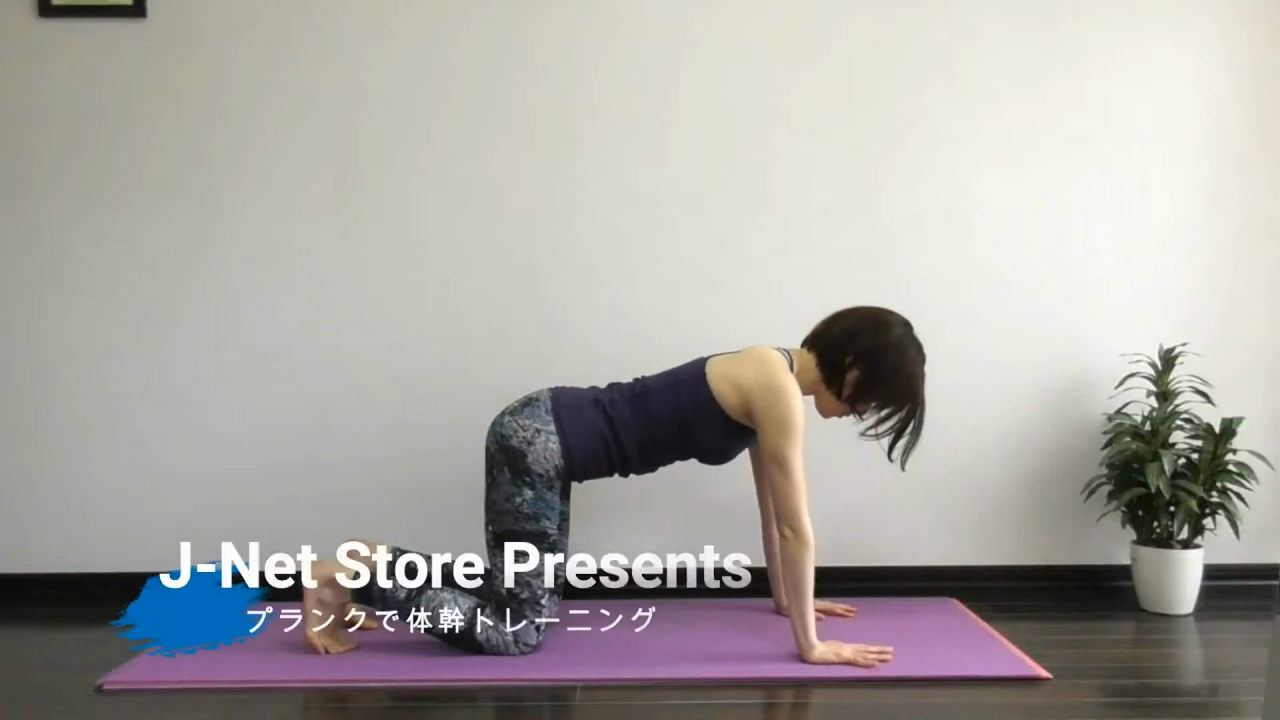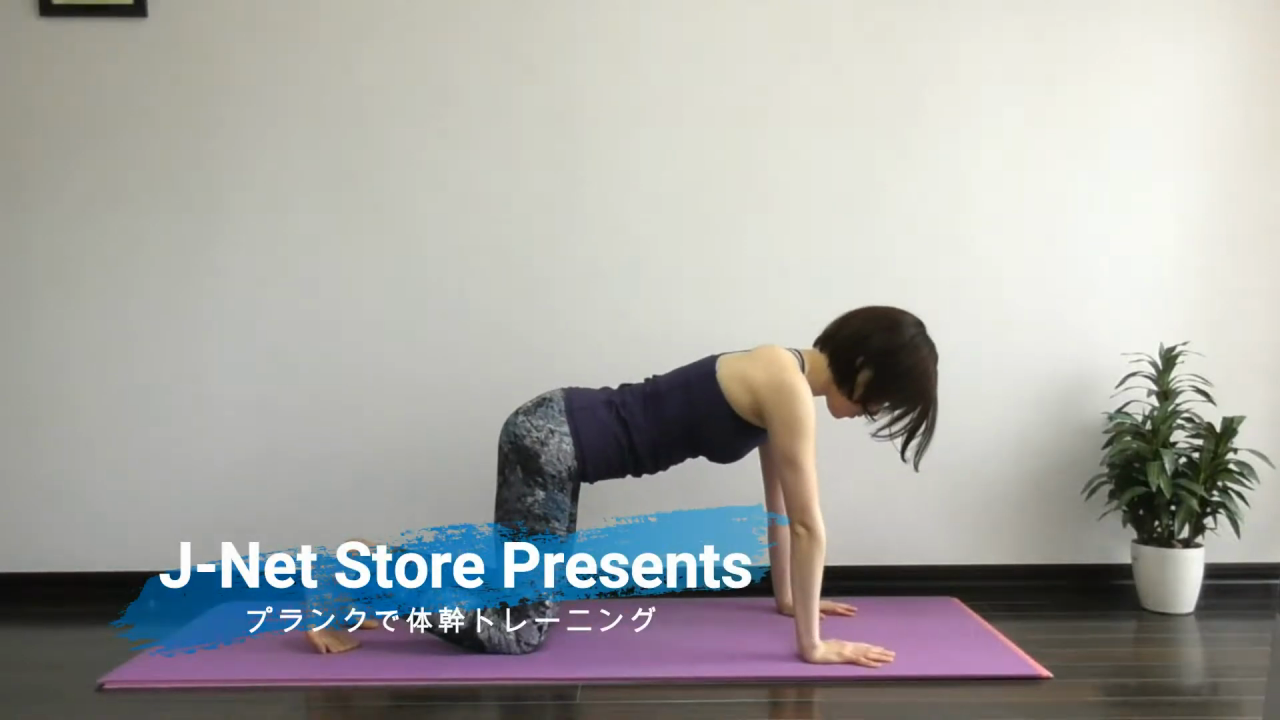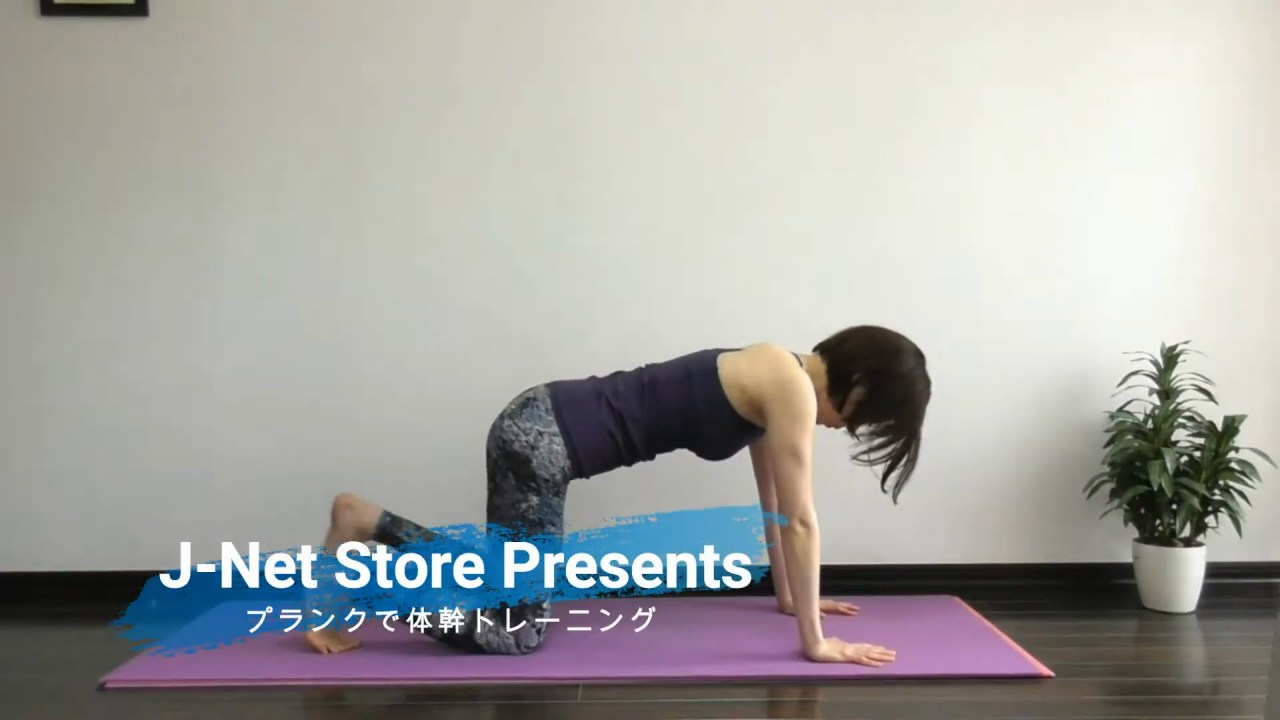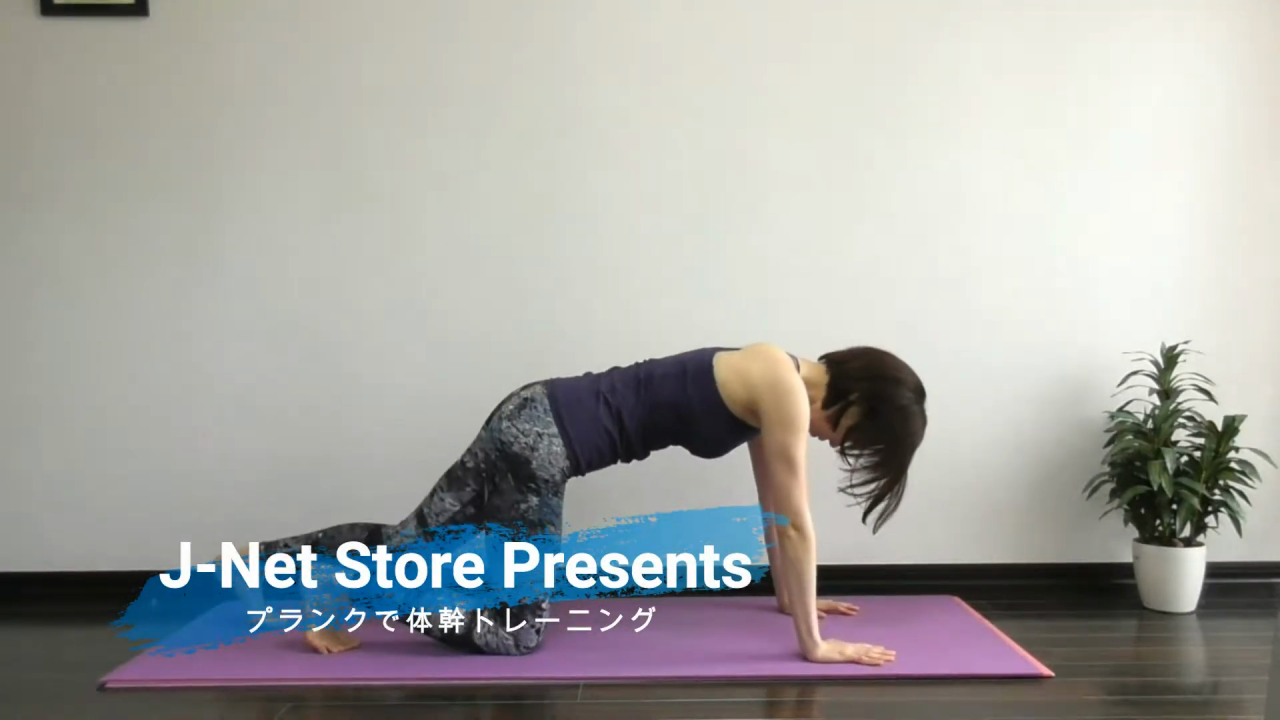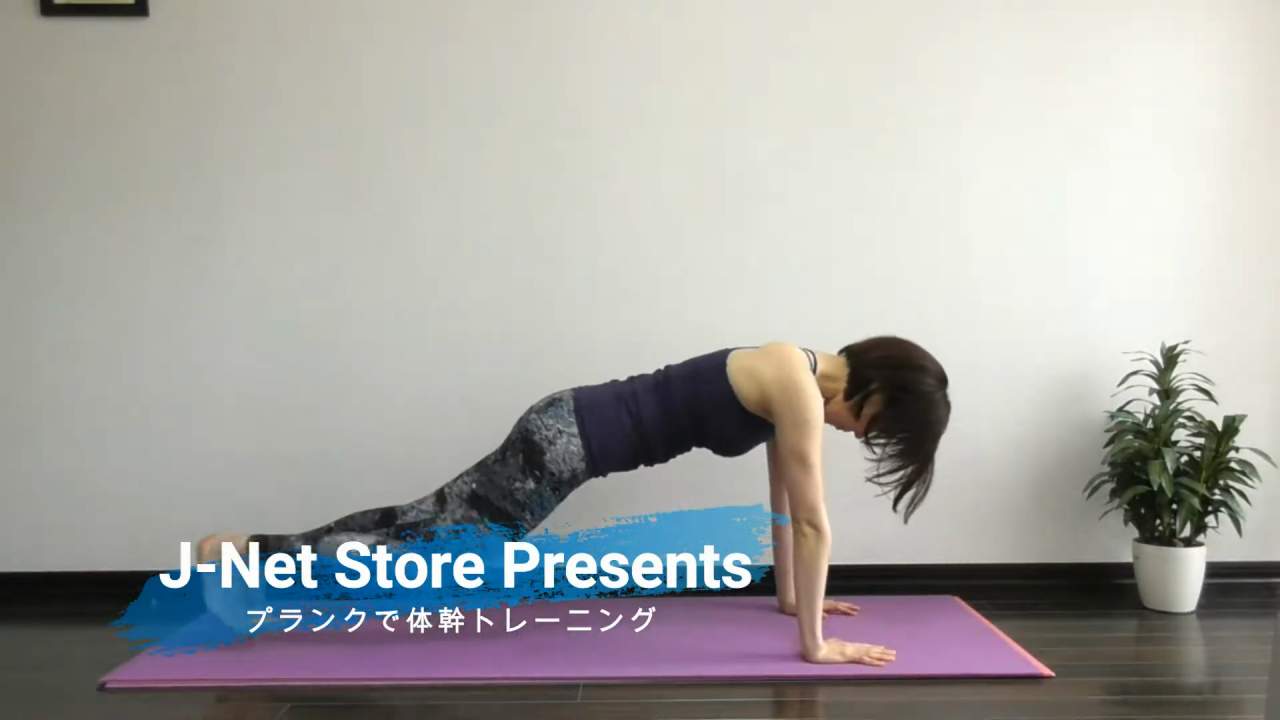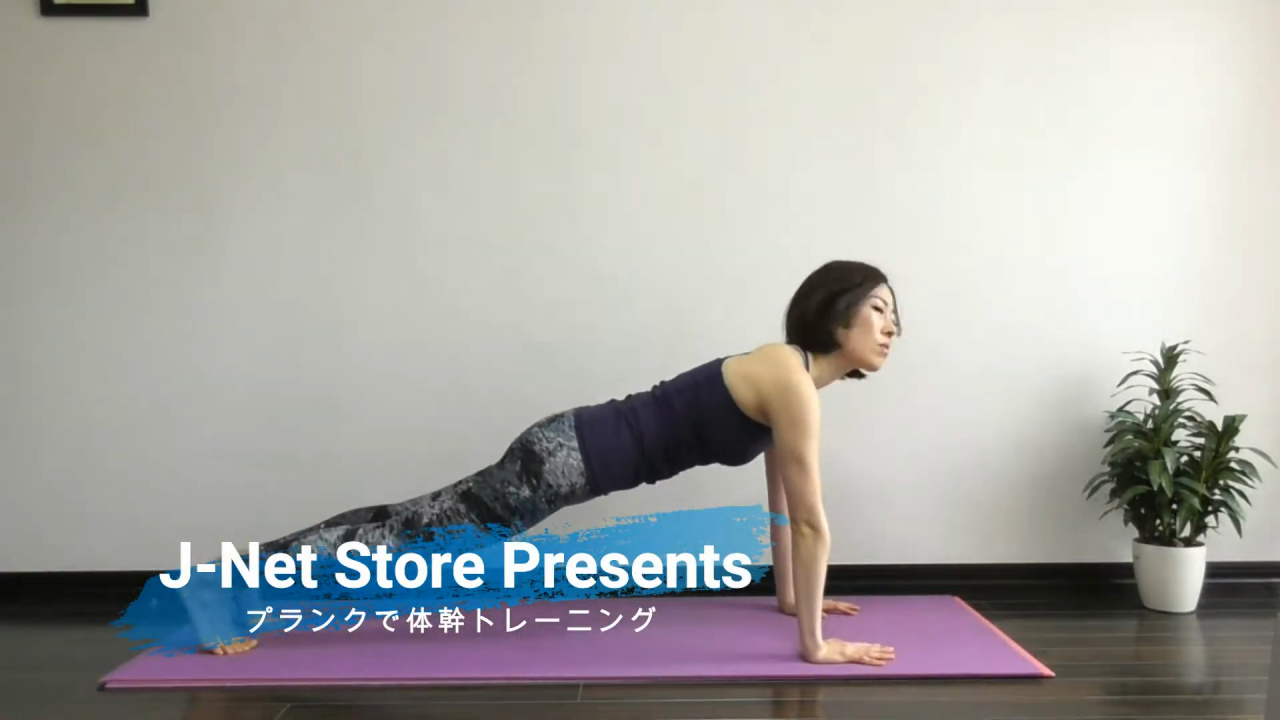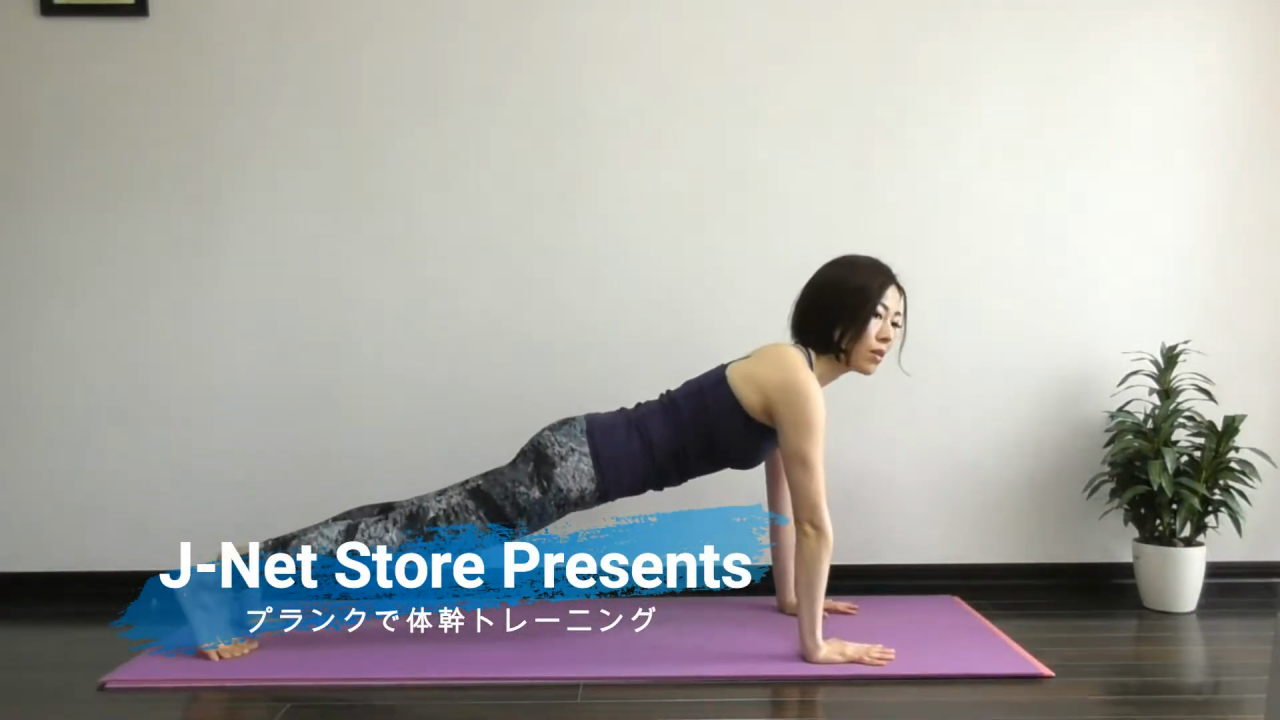
dt=0.7s
person 1, frame 1
left shoulder: (773, 375)
right shoulder: (779, 390)
left elbow: (772, 509)
right elbow: (794, 529)
left wrist: (787, 599)
right wrist: (810, 644)
left hip: (545, 437)
right hip: (535, 444)
left knee: (530, 599)
right knee: (517, 632)
left ankle: (379, 563)
right ankle: (348, 581)
person 1, frame 2
left shoulder: (781, 377)
right shoulder: (789, 389)
left elbow: (777, 502)
right elbow: (806, 526)
left wrist: (788, 597)
right wrist: (812, 644)
left hip: (558, 435)
right hip: (548, 443)
left knee: (524, 593)
right knee: (518, 632)
person 1, frame 3
left shoulder: (773, 381)
right shoulder: (792, 386)
left elbow: (772, 503)
right elbow: (798, 520)
left wrist: (789, 595)
right wrist: (815, 641)
left hip: (541, 425)
right hip: (539, 443)
right knee: (515, 630)
left ankle: (368, 525)
person 1, frame 4
left shoulder: (772, 384)
right shoulder: (788, 392)
left elbow: (772, 509)
right elbow: (795, 524)
left wrist: (791, 596)
right wrist: (815, 642)
left hip: (533, 418)
right hip: (541, 443)
left knee: (413, 539)
right knee: (514, 632)
left ankle: (255, 564)
person 1, frame 5
left shoulder: (792, 377)
right shoulder: (801, 389)
left elbow: (782, 502)
right elbow: (810, 523)
left wrist: (792, 595)
right wrist: (815, 642)
left hip: (570, 431)
right hip: (566, 441)
left knee: (427, 526)
left ankle: (267, 560)
right ankle: (251, 554)
person 1, frame 6
left shoulder: (786, 374)
right shoulder: (793, 384)
left elbow: (779, 499)
right elbow: (810, 521)
left wrist: (789, 595)
right wrist: (815, 641)
left hip: (574, 451)
right hip: (563, 460)
left knee: (404, 528)
right knee: (400, 538)
person 1, frame 7
left shoulder: (788, 369)
right shoulder: (798, 384)
left elbow: (779, 497)
right elbow: (814, 522)
left wrist: (790, 595)
right wrist: (815, 642)
left hip: (587, 455)
right hip: (576, 467)
left knee: (413, 524)
right knee: (407, 533)
